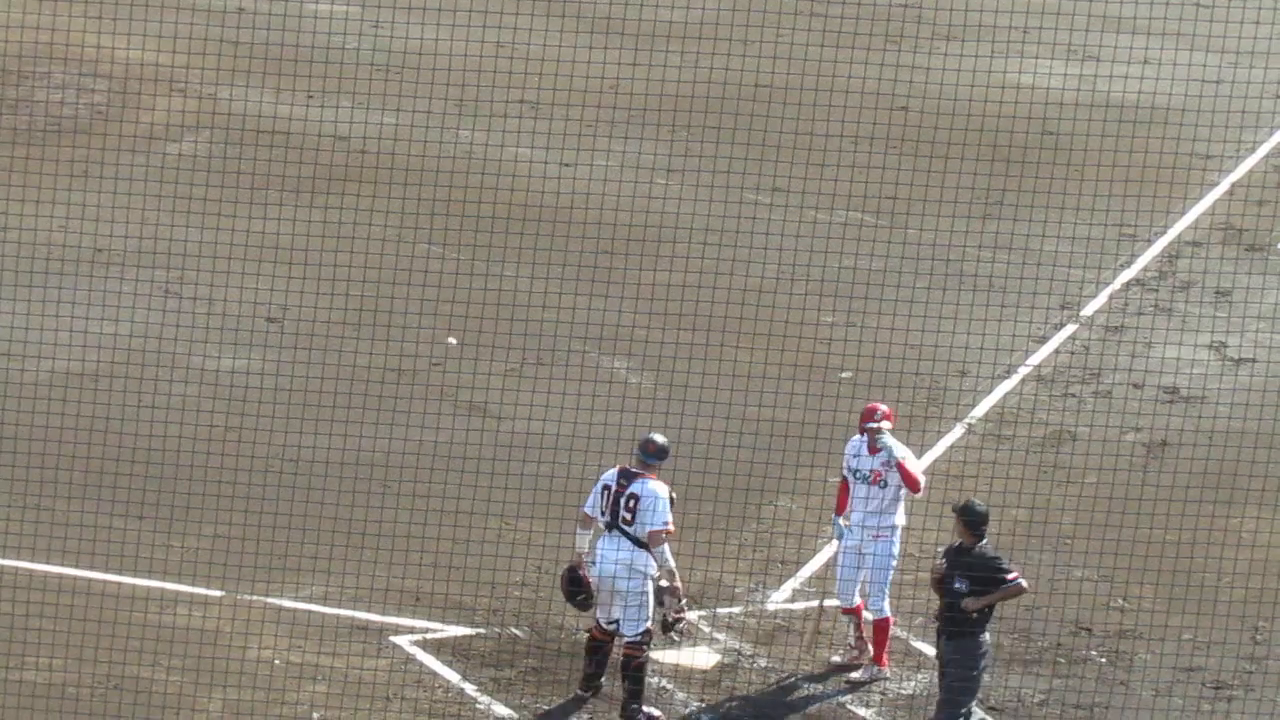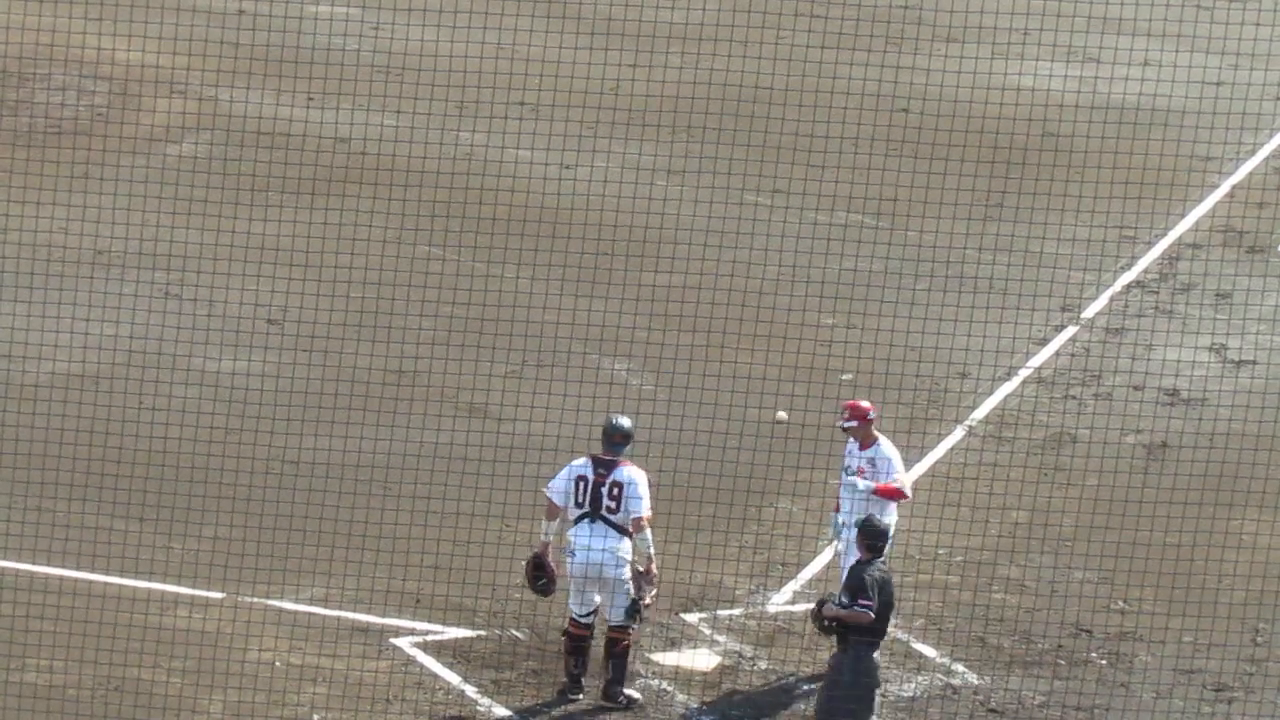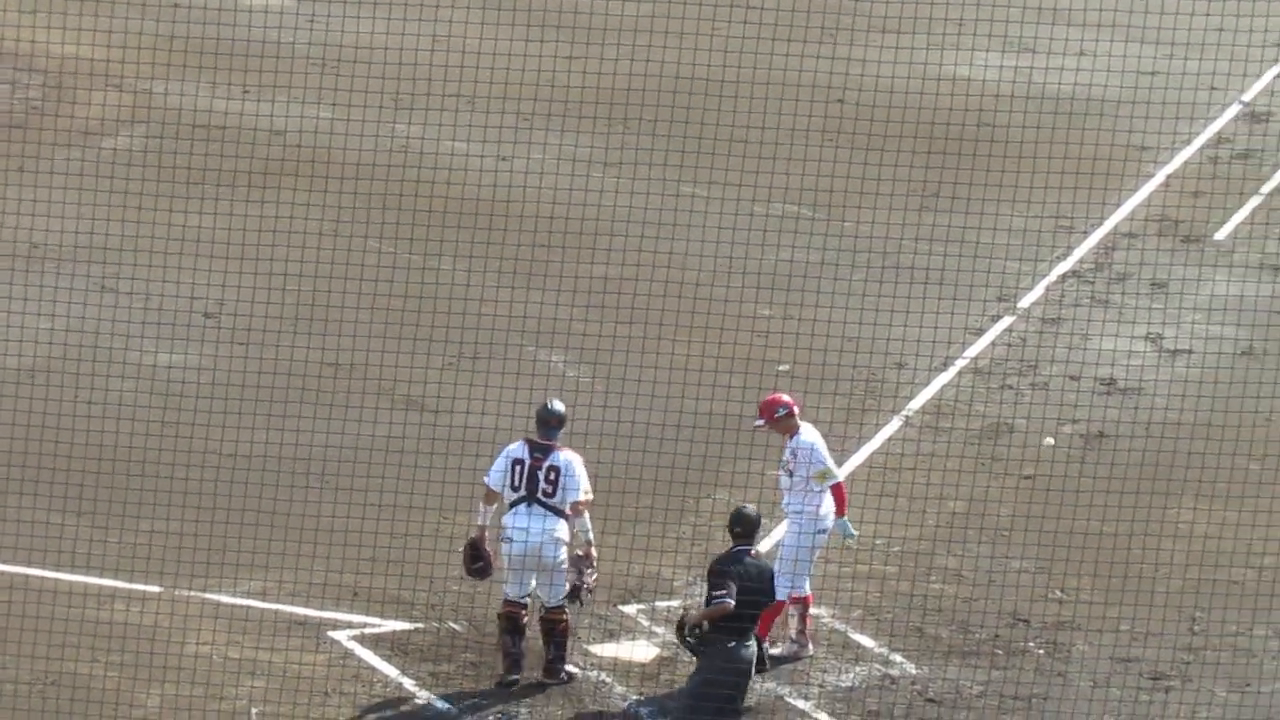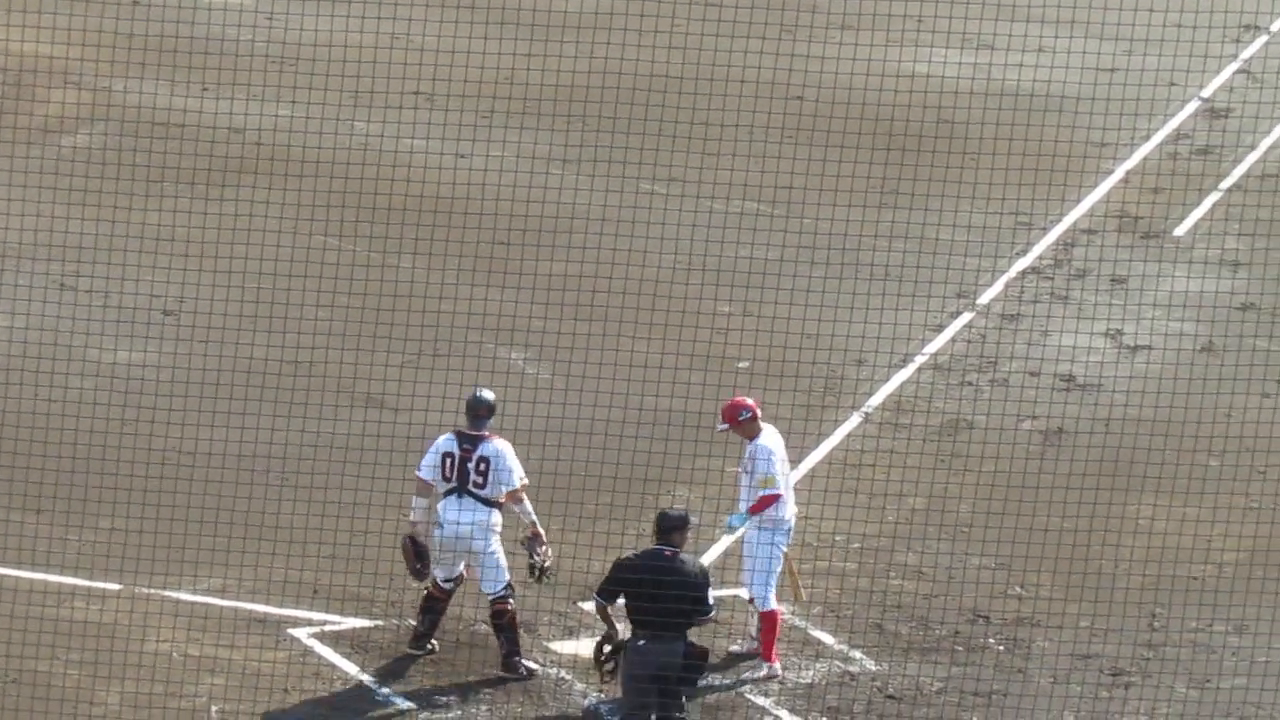
dt=0.4s
person 1, frame 1
left shoulder: (610, 476)
right shoulder: (656, 489)
left elbow: (587, 519)
right elbow: (656, 538)
left wrist: (580, 553)
right wrist: (673, 575)
left hip: (600, 564)
right hip: (633, 570)
left knee: (605, 623)
right knee: (637, 638)
left ankle: (589, 683)
person 1, frame 2
left shoulder: (578, 466)
right shoulder: (634, 475)
left elbow: (553, 507)
right elbow: (640, 523)
left wrist: (545, 542)
right wrist: (650, 560)
left hip: (580, 553)
right hip: (615, 557)
left knee: (580, 619)
right knee: (621, 622)
left ankle: (574, 684)
right ankle: (613, 690)
person 1, frame 3
left shoulder: (513, 450)
right shoulder: (570, 459)
left elbow: (491, 493)
right elbow: (578, 506)
left wrist: (480, 528)
right wrist: (589, 543)
left hip: (514, 537)
right hip: (550, 540)
left knee: (514, 603)
right knee: (555, 605)
left ankle: (511, 668)
right ankle: (554, 668)
person 1, frame 4
left shoulder: (444, 442)
right shoulder: (500, 448)
left elbow: (424, 486)
right elbow: (515, 492)
left wrist: (416, 523)
right wrist: (533, 524)
left hip: (447, 527)
right hip: (482, 529)
left knee: (442, 582)
right knee: (501, 593)
left ankle: (421, 639)
right ankle: (512, 662)
person 2, frame 1
left shoulder: (899, 456)
right shoulder: (854, 445)
left elbow: (916, 487)
left wrist: (894, 456)
right wrist: (837, 516)
left hip: (883, 536)
right hip: (853, 531)
left knee: (876, 600)
right knee: (846, 594)
left ankle: (879, 664)
right ankle: (858, 649)
person 2, frame 2
left shoulder: (886, 455)
right shoulder: (852, 446)
left elbow: (903, 493)
left wrist: (870, 488)
right wrist: (836, 515)
right hip: (850, 529)
person 2, frame 3
left shoulder: (808, 443)
right shoulder: (796, 436)
left elbow: (836, 482)
left wrist: (841, 520)
left hip: (808, 521)
right hip: (802, 519)
left knee: (781, 580)
right knee: (799, 581)
right ankle: (801, 641)
person 2, frame 4
left shoulder: (765, 447)
right shoulder: (763, 435)
left elbow: (773, 494)
left wrist: (743, 515)
left hip: (772, 526)
right hip: (759, 524)
left knee: (764, 591)
right knee: (753, 582)
left ankle: (770, 662)
right ankle: (759, 639)
person 3, frame 1
left shoulder: (986, 558)
right shoulder: (953, 551)
left elbow: (1021, 587)
right elbow: (940, 589)
left wrist: (981, 601)
right wrist: (936, 577)
left hip: (969, 643)
right hip: (952, 638)
person 3, frame 2
left shoulder: (866, 574)
right shoulder: (878, 571)
left elbow: (865, 616)
left wrist: (834, 611)
right wrist: (841, 610)
left hip: (857, 660)
right hip: (848, 655)
person 3, frame 3
left shoulder: (724, 564)
right shoulder: (765, 566)
left elbow: (725, 605)
right elbow: (768, 603)
left wrist: (697, 617)
left hip: (721, 650)
right hip: (747, 649)
person 3, frame 4
left shoulder: (628, 564)
right shoulder: (695, 570)
left elbow: (601, 603)
right elbow: (705, 617)
left wrist: (610, 627)
left hip: (640, 649)
right hip: (676, 651)
